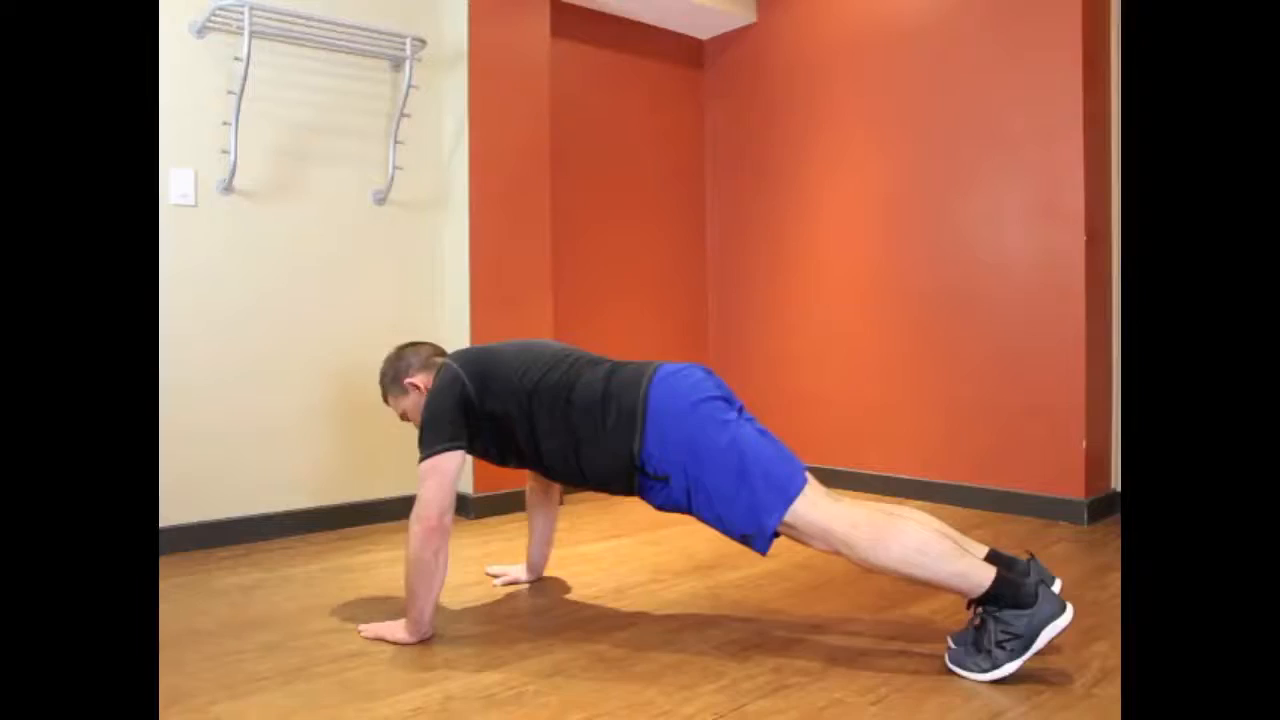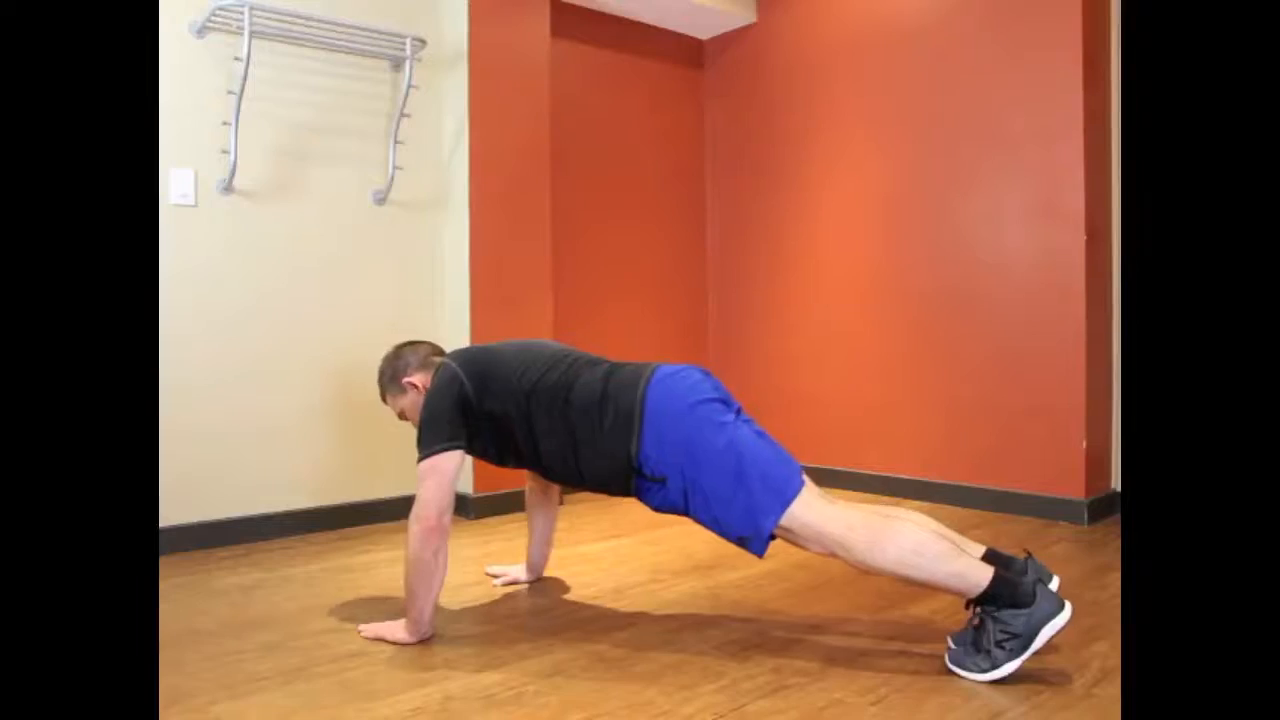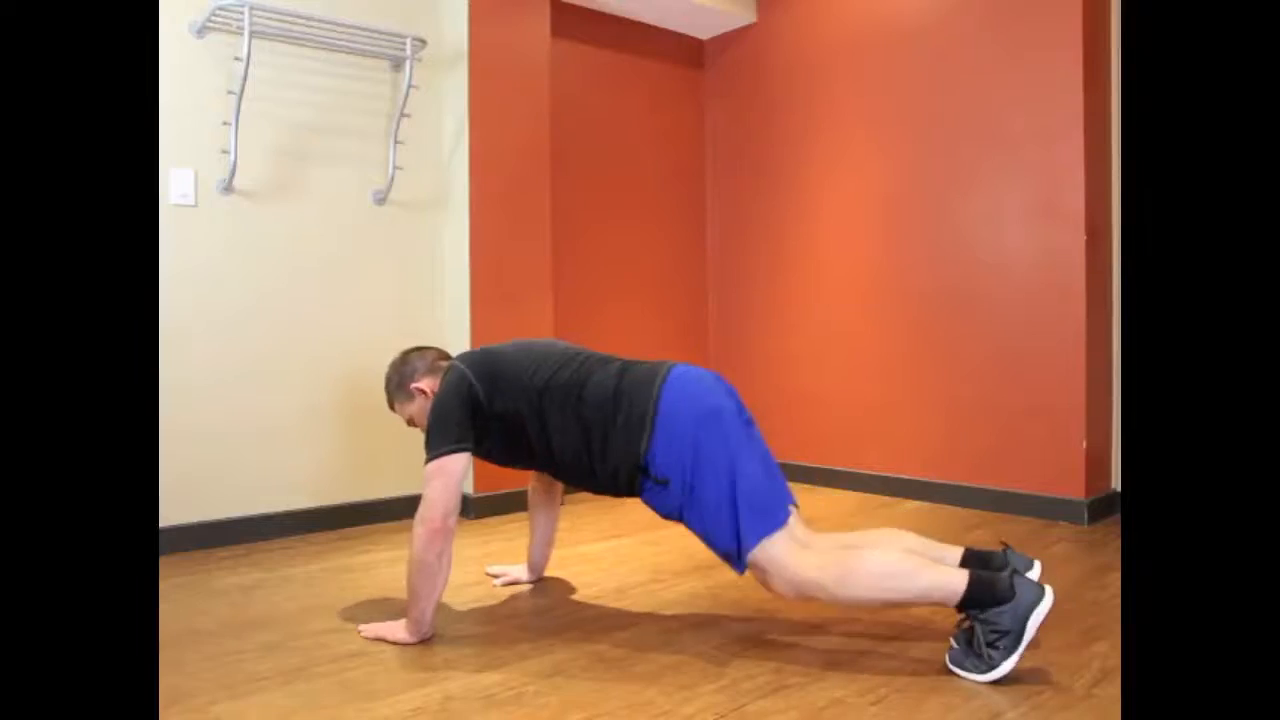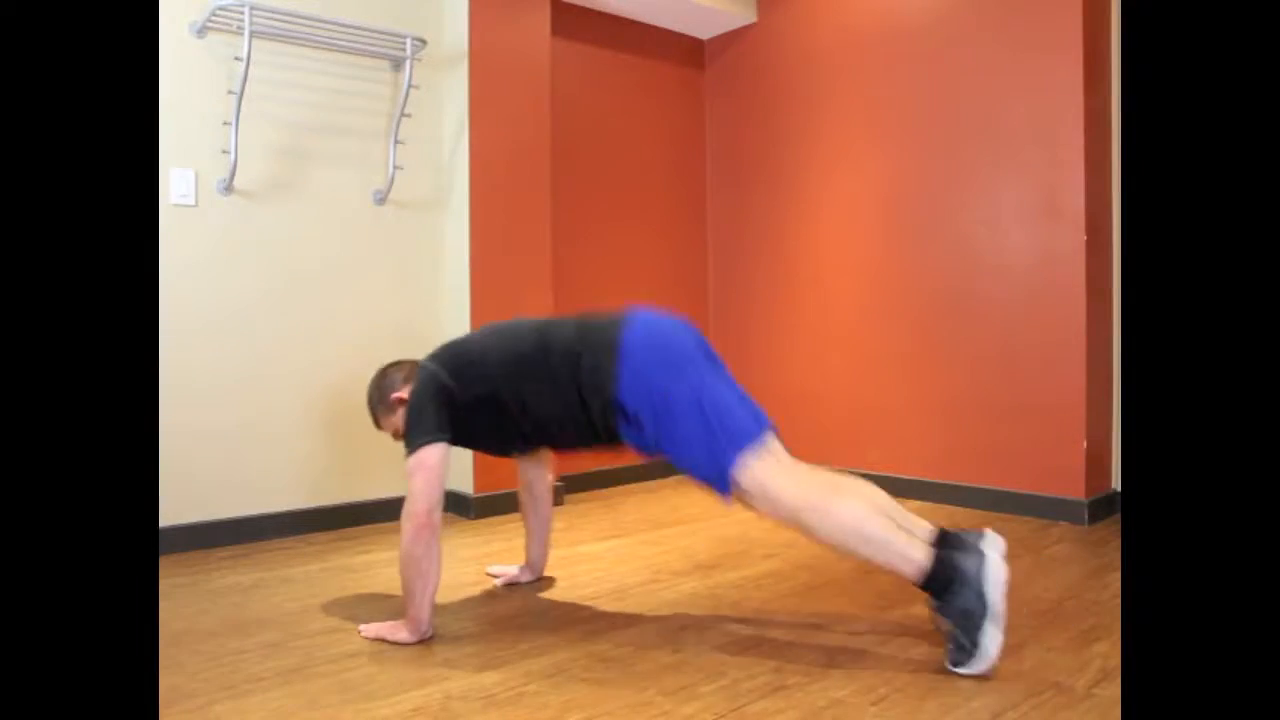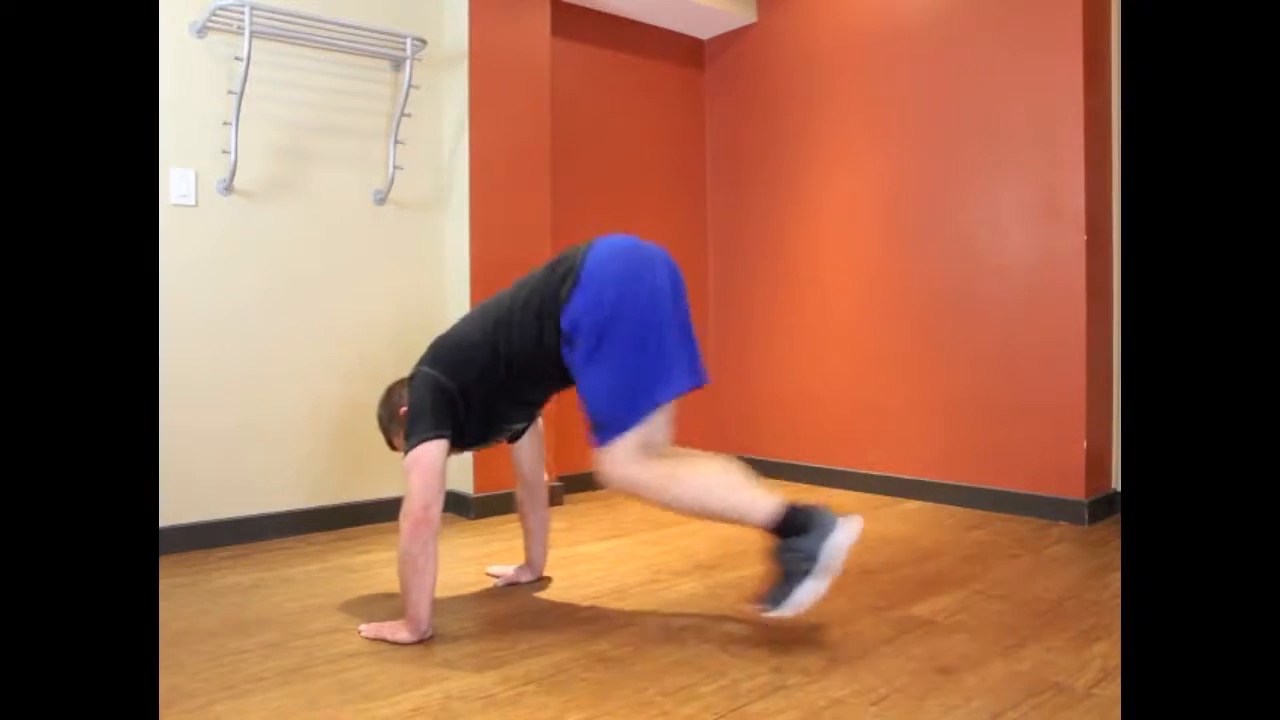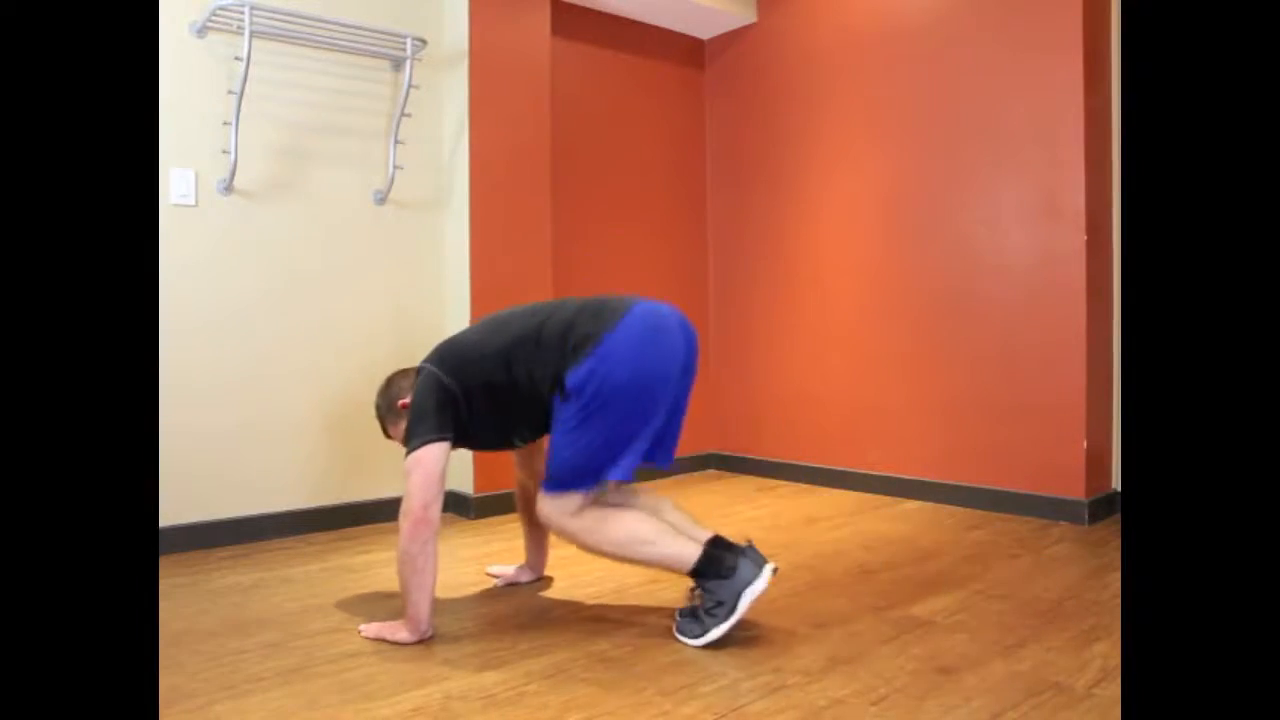
dt=0.2s
person 1, frame 1
left shoulder: (449, 391)
right shoulder: (497, 376)
left elbow: (431, 519)
right elbow: (545, 463)
left wrist: (416, 623)
right wrist: (533, 566)
left hip: (667, 426)
right hip: (677, 402)
left knee: (820, 522)
right knee: (821, 512)
left ankle: (1017, 597)
right ankle: (1010, 568)
person 1, frame 2
left shoulder: (448, 390)
right shoulder: (494, 377)
left elbow: (431, 518)
right elbow: (543, 461)
left wrist: (414, 623)
right wrist: (533, 566)
left hip: (665, 429)
right hip: (677, 403)
left knee: (817, 524)
right knee: (823, 511)
left ankle: (1013, 598)
right ankle: (1007, 567)
person 1, frame 3
left shoulder: (456, 392)
right shoulder: (495, 379)
left elbow: (436, 519)
right elbow: (547, 464)
left wrist: (417, 622)
right wrist: (533, 566)
left hip: (676, 430)
right hip: (688, 405)
left knee: (792, 568)
right knee: (795, 549)
left ankle: (996, 594)
right ankle: (988, 564)
person 1, frame 4
left shoulder: (434, 390)
right shoulder: (475, 396)
left elbow: (421, 513)
right elbow: (537, 467)
left wrist: (415, 620)
right wrist: (533, 564)
left hip: (644, 365)
right hip: (652, 348)
left knee: (777, 489)
right knee: (776, 481)
left ankle: (958, 572)
right ankle: (953, 547)
person 1, frame 5
left shoulder: (436, 390)
right shoulder: (498, 386)
left elbow: (421, 508)
right elbow: (530, 471)
left wrist: (416, 623)
right wrist: (533, 564)
left hip: (613, 286)
right hip: (641, 276)
left knee: (625, 466)
right knee: (646, 454)
left ankle: (802, 527)
right ankle: (796, 525)
person 1, frame 6
left shoulder: (432, 392)
right shoulder: (473, 381)
left elbow: (420, 515)
right elbow: (531, 477)
left wrist: (414, 625)
right wrist: (532, 566)
left hip: (621, 352)
right hip: (657, 332)
left knee: (563, 511)
right knee: (591, 495)
left ankle: (723, 569)
right ankle: (726, 554)
